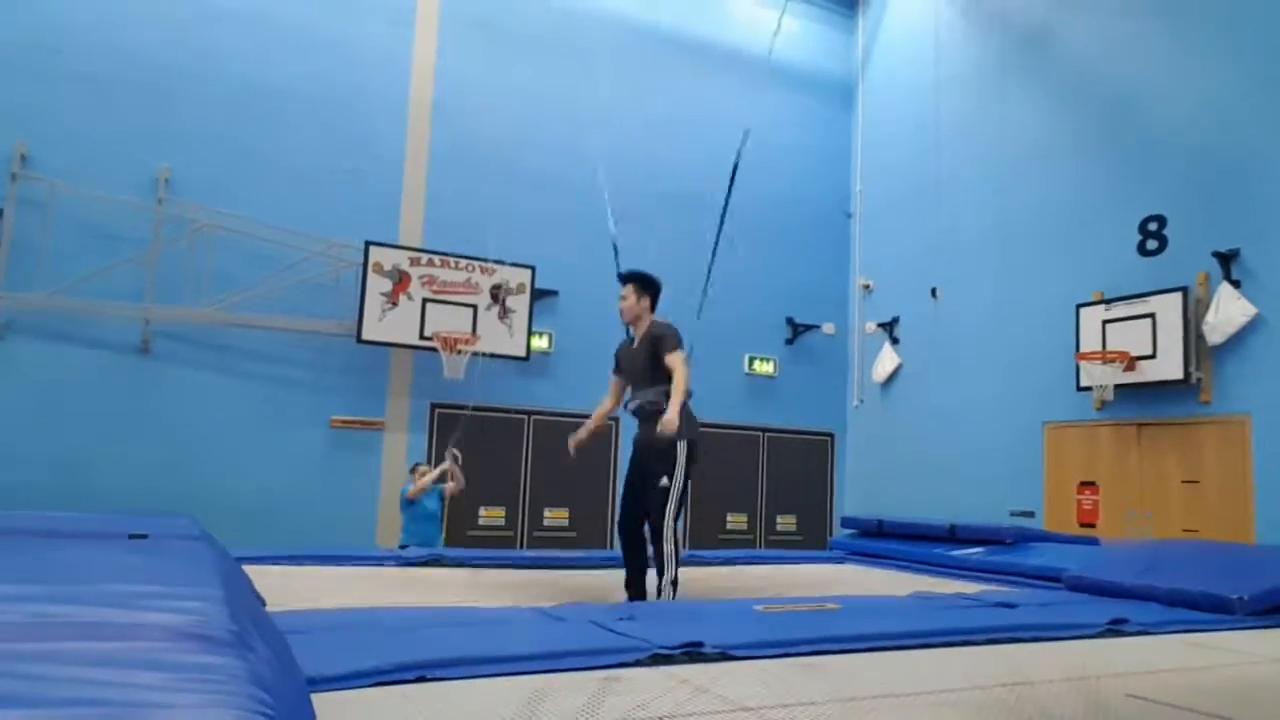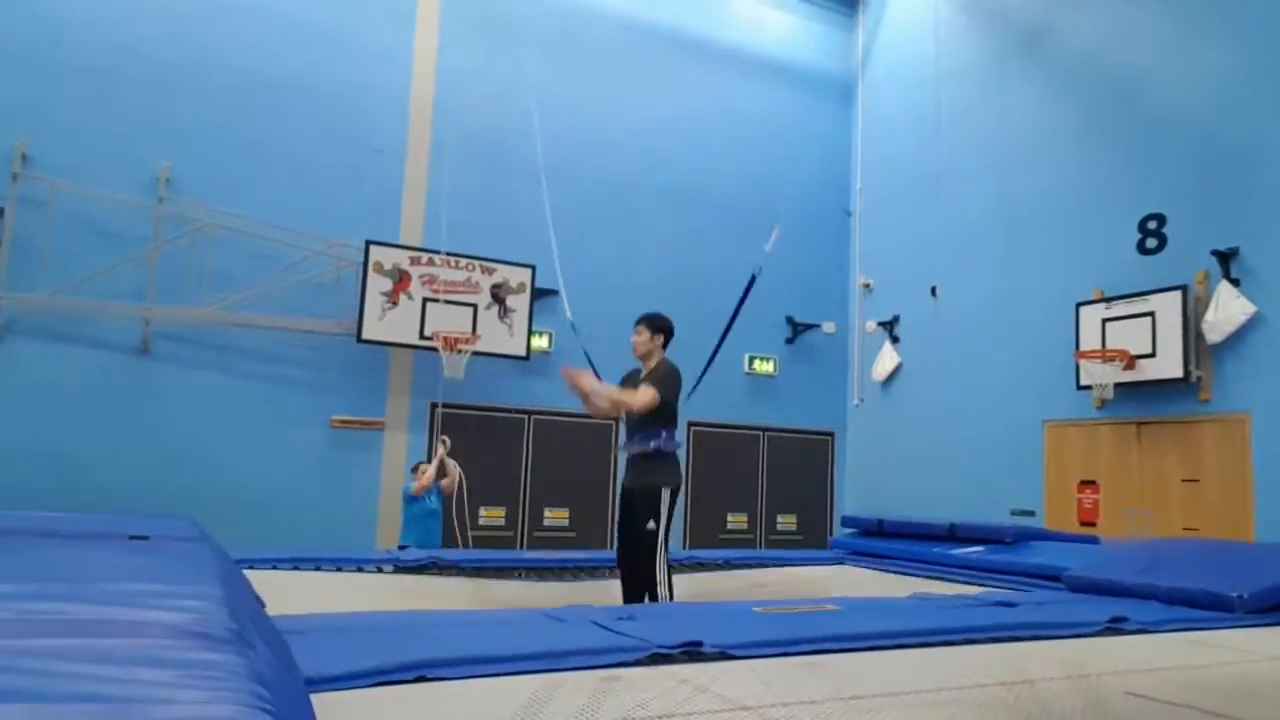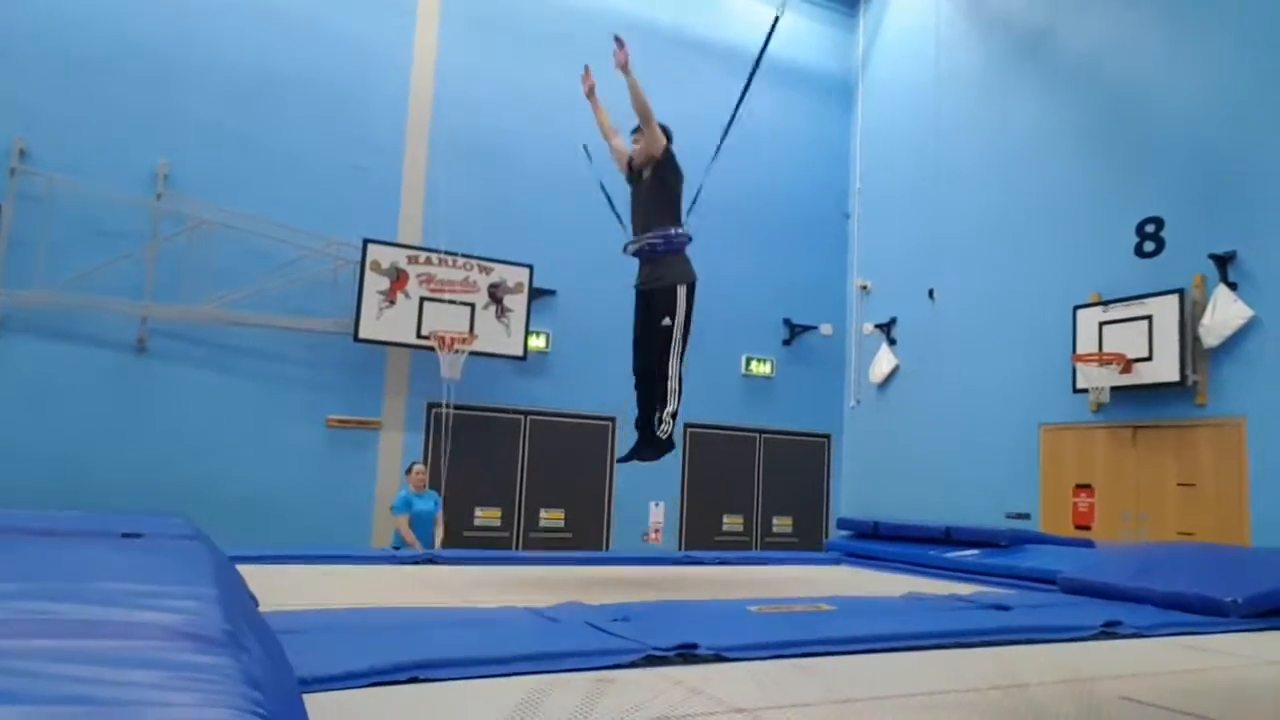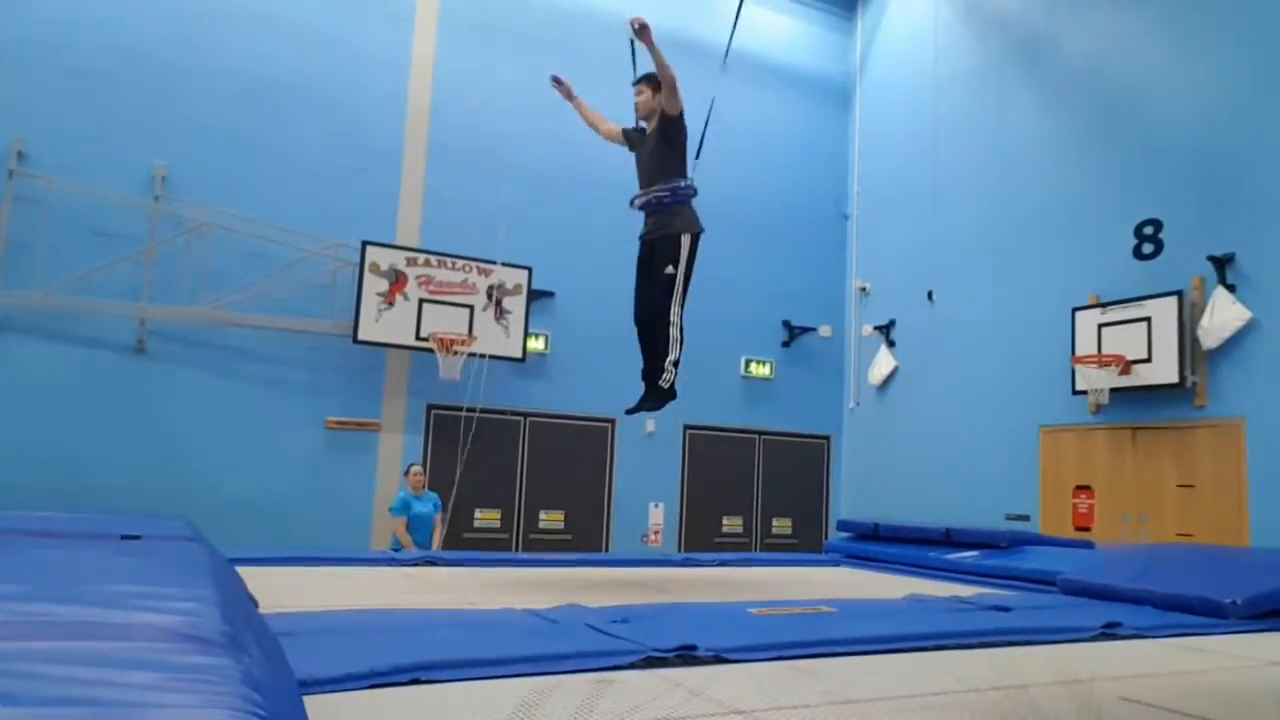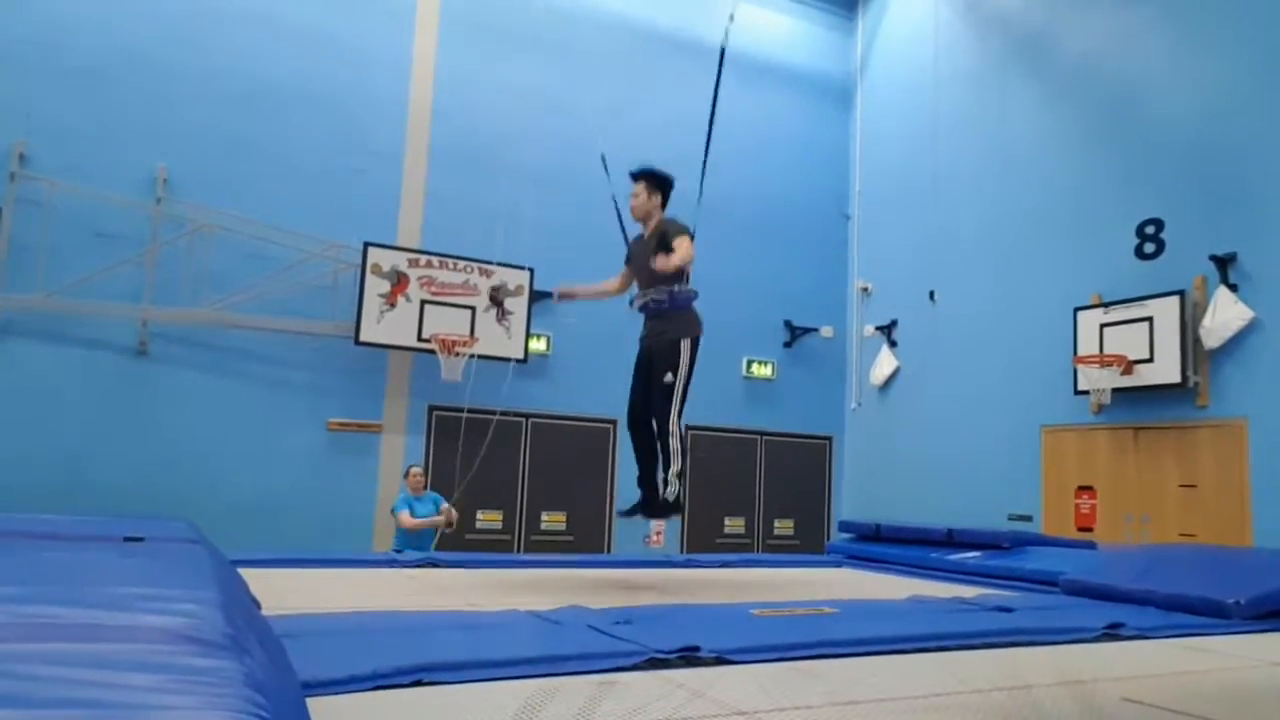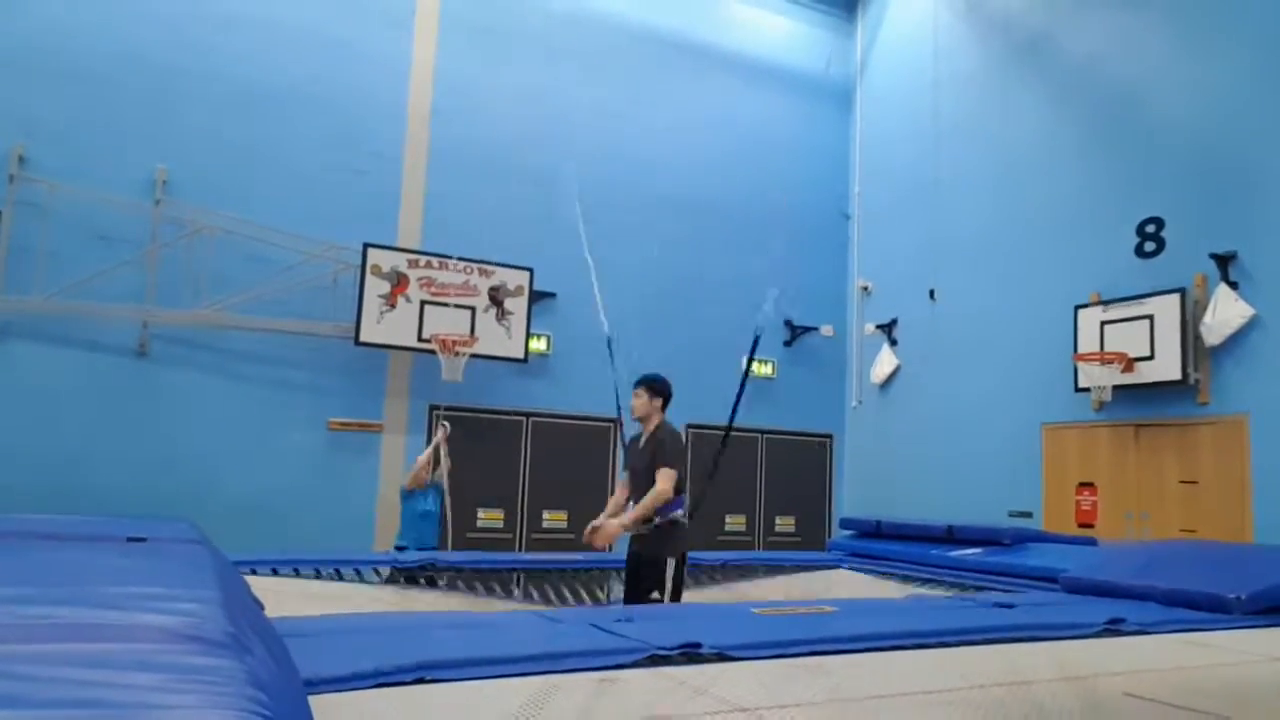
dt=0.3s
person 1, frame 1
left shoulder: (663, 333)
right shoulder: (625, 350)
left elbow: (680, 372)
right elbow: (613, 397)
left wrist: (675, 409)
right wrist: (585, 431)
left hip: (675, 436)
right hip: (647, 438)
left knee: (662, 524)
right knee: (628, 525)
left ankle: (666, 603)
right ankle: (636, 600)
person 1, frame 2
left shoulder: (667, 373)
right shoulder: (632, 379)
left elbow: (638, 403)
right elbow: (602, 409)
left wrist: (594, 385)
right wrist: (585, 391)
left hip: (658, 479)
right hip: (634, 481)
left knee: (652, 561)
right knee: (627, 561)
person 1, frame 3
left shoulder: (667, 170)
right shoulder: (636, 175)
left elbow: (647, 119)
right elbow: (610, 135)
left wrist: (626, 72)
right wrist: (592, 96)
left hip: (673, 276)
right hip: (647, 277)
left knee: (667, 358)
right knee: (644, 362)
left ankle: (664, 430)
right ankle: (646, 433)
person 1, frame 4
left shoulder: (672, 124)
right shoulder: (638, 136)
left elbow: (670, 83)
right elbow: (602, 127)
left wrist: (649, 43)
right wrist: (572, 98)
left hip: (678, 227)
right hip: (652, 229)
left knee: (668, 308)
right knee: (645, 313)
left ankle: (665, 383)
right ankle: (652, 385)
person 1, frame 5
left shoulder: (670, 228)
right shoulder: (638, 241)
left elbow: (688, 252)
right elbow: (619, 283)
left wrist: (671, 262)
right wrist: (578, 292)
left hip: (677, 330)
right hip: (652, 333)
left knee: (666, 415)
right knee: (636, 415)
left ankle: (672, 495)
right ankle: (649, 493)
person 1, frame 6
left shoulder: (669, 439)
right shoulder: (634, 443)
left elbow: (664, 490)
right elbow: (624, 490)
left wrist: (620, 524)
right wrist: (604, 519)
left hip: (666, 537)
right hip: (641, 538)
